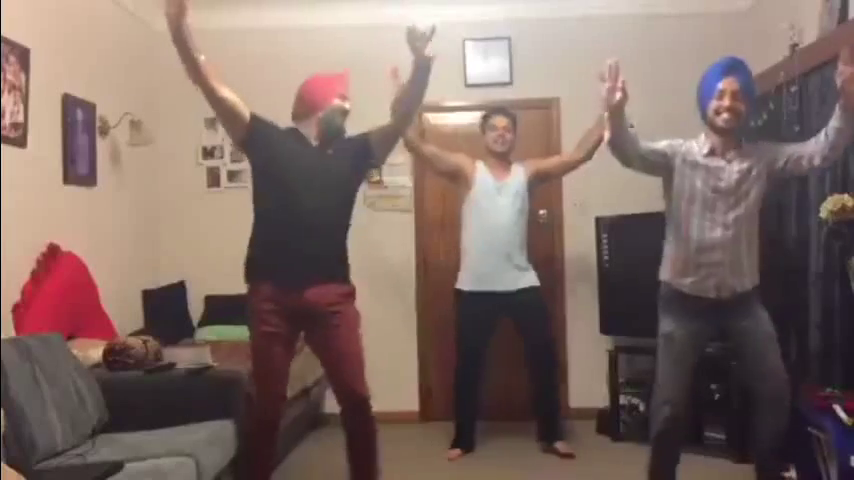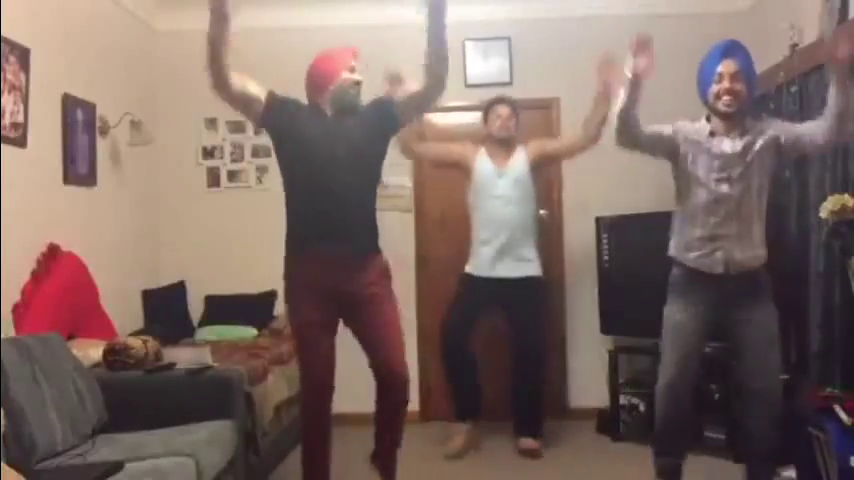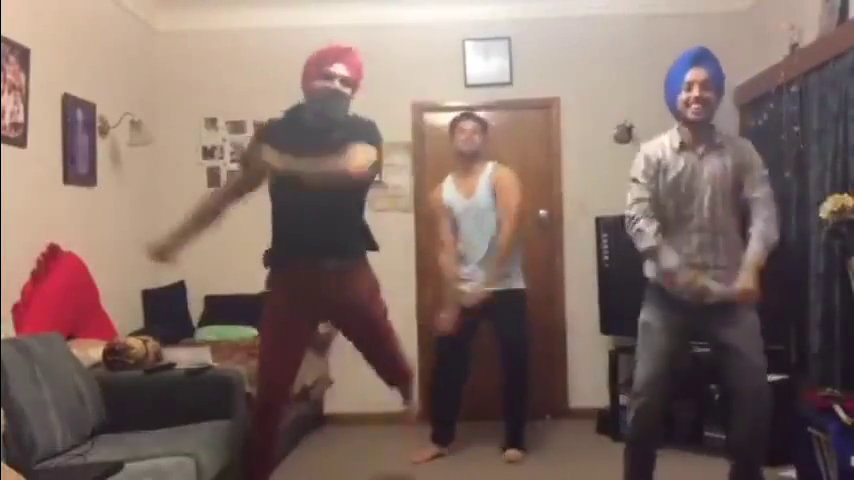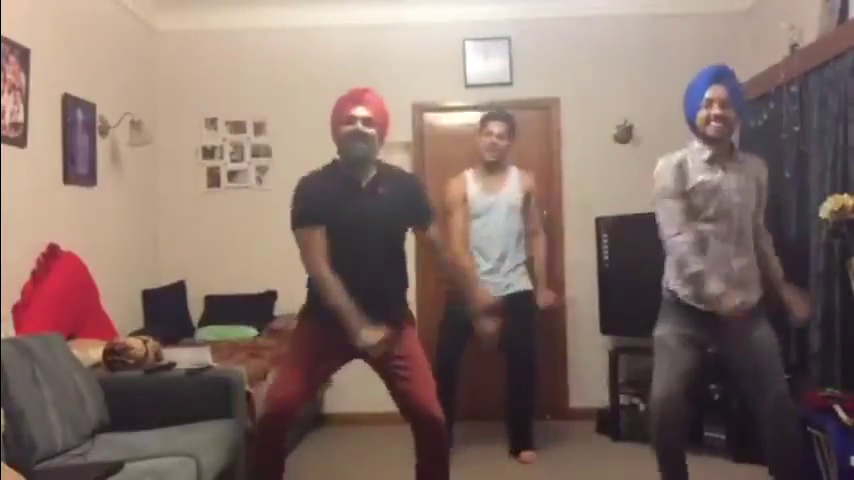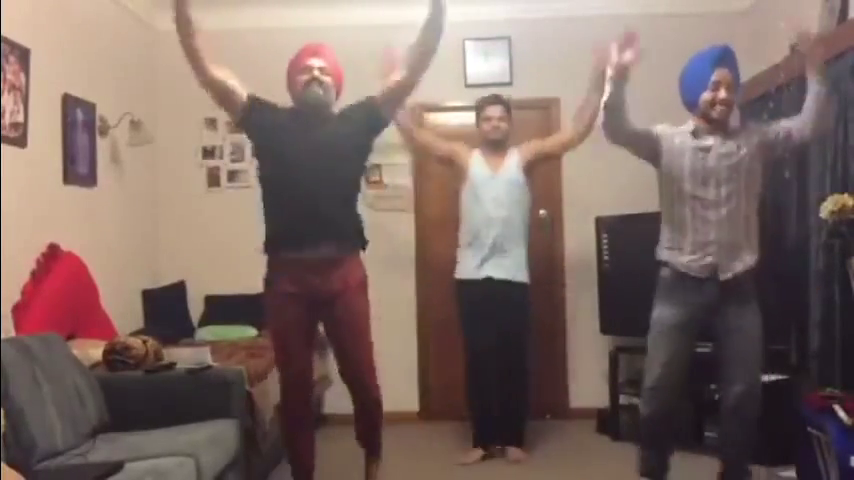
dt=1s
person 1, frame 1
left shoulder: (352, 154)
right shoulder: (269, 142)
left elbow: (400, 120)
right elbow: (214, 90)
left wrist: (421, 65)
left hip: (332, 293)
right hip: (273, 293)
left knee: (356, 396)
right knee: (267, 403)
person 1, frame 2
left shoulder: (374, 120)
right shoulder: (291, 120)
left elbow: (432, 87)
right elbow: (225, 84)
left hip: (365, 268)
right hip: (308, 270)
left knee: (395, 375)
right knee: (316, 387)
person 1, frame 3
left shoulder: (361, 131)
right shoulder: (277, 131)
left elbow: (355, 169)
right elbow: (230, 190)
left wrist: (282, 164)
right wrist: (178, 237)
left hip: (346, 272)
right hip: (290, 276)
left knee: (391, 365)
right knee: (271, 393)
left ankle: (402, 383)
person 1, frame 4
left shoulder: (403, 186)
right shoulder: (313, 189)
left elbow: (440, 251)
right elbow: (317, 267)
right wrist: (356, 325)
left hip: (392, 320)
right hip: (326, 321)
left knee: (429, 418)
right knee: (277, 412)
person 1, frame 5
left shoulder: (358, 121)
right shoulder: (267, 121)
left elbow: (414, 71)
right elbow: (206, 71)
left hip: (342, 269)
right hip: (286, 273)
left knee: (361, 378)
right knee: (295, 385)
person 2, frame 1
left shoulder: (763, 158)
right shoulder: (677, 155)
right elbow: (630, 155)
right wrist: (615, 114)
left hip: (741, 297)
right hip: (684, 296)
left knee: (774, 390)
right knee: (671, 401)
person 2, frame 2
left shoulder: (769, 137)
right shoulder: (682, 139)
right elbow: (630, 135)
right wrist: (634, 83)
left hip: (749, 282)
right hip: (693, 280)
left knee: (764, 389)
right knee: (673, 386)
person 2, frame 3
left shoulder: (740, 152)
right shoulder: (652, 153)
left elbow: (763, 210)
right elbow: (636, 217)
left wrist: (753, 266)
right wrist: (676, 269)
left hip: (728, 293)
right hip: (667, 293)
left knee: (754, 391)
right knee: (647, 393)
person 2, frame 4
left shoulder: (755, 170)
right shoulder: (673, 169)
left elbow: (758, 236)
right elbow: (678, 238)
left wrist: (783, 286)
right wrist: (715, 292)
left hip: (745, 307)
right hip: (685, 305)
left knee: (777, 403)
right knee: (667, 405)
person 2, frame 5
left shoulder: (755, 139)
right shoulder: (667, 142)
left elbow: (808, 125)
right elbow: (616, 132)
left wrist: (813, 68)
right wrist: (618, 77)
left hip: (736, 285)
right hip: (681, 282)
left knee: (741, 394)
right knee: (659, 389)
person 3, frame 1
left shoulder: (529, 170)
right shoulder: (466, 169)
left elbow: (579, 155)
right elbow: (420, 148)
left wrist: (605, 115)
left hip: (521, 283)
right hip: (474, 286)
left knee: (544, 356)
right knee: (468, 364)
left ankle: (552, 434)
right ankle: (463, 439)
person 3, frame 2
left shoulder: (532, 153)
right shoulder: (469, 155)
left elbow: (586, 138)
right elbow: (414, 149)
left wrist: (604, 91)
left hip: (524, 272)
right hip: (480, 272)
left knee: (529, 352)
right knee: (453, 338)
left ankle: (527, 429)
right ankle: (466, 420)
person 3, frame 3
left shoulder: (502, 176)
right shoulder: (441, 191)
left elbow: (508, 230)
right elbow: (446, 249)
left wrist: (486, 280)
right wrist: (452, 300)
left hip: (505, 287)
right hip: (462, 288)
left knee: (515, 364)
right knee: (447, 364)
left ankle: (515, 440)
right ankle: (440, 438)
person 3, frame 4
left shoulder: (525, 182)
right shoulder: (459, 185)
left elbow: (537, 235)
right elbow: (458, 245)
left wrist: (542, 285)
left hip: (516, 289)
left knee: (523, 366)
right knee: (445, 364)
left ankle: (522, 442)
person 3, frame 5
left shoulder: (526, 155)
right shoulder: (463, 156)
left elbow: (578, 131)
right elbow: (412, 136)
left wrist: (598, 79)
left hip: (512, 276)
right hip: (471, 274)
left knee: (513, 358)
right knee: (479, 357)
left ankle: (512, 436)
right ankle: (484, 438)
